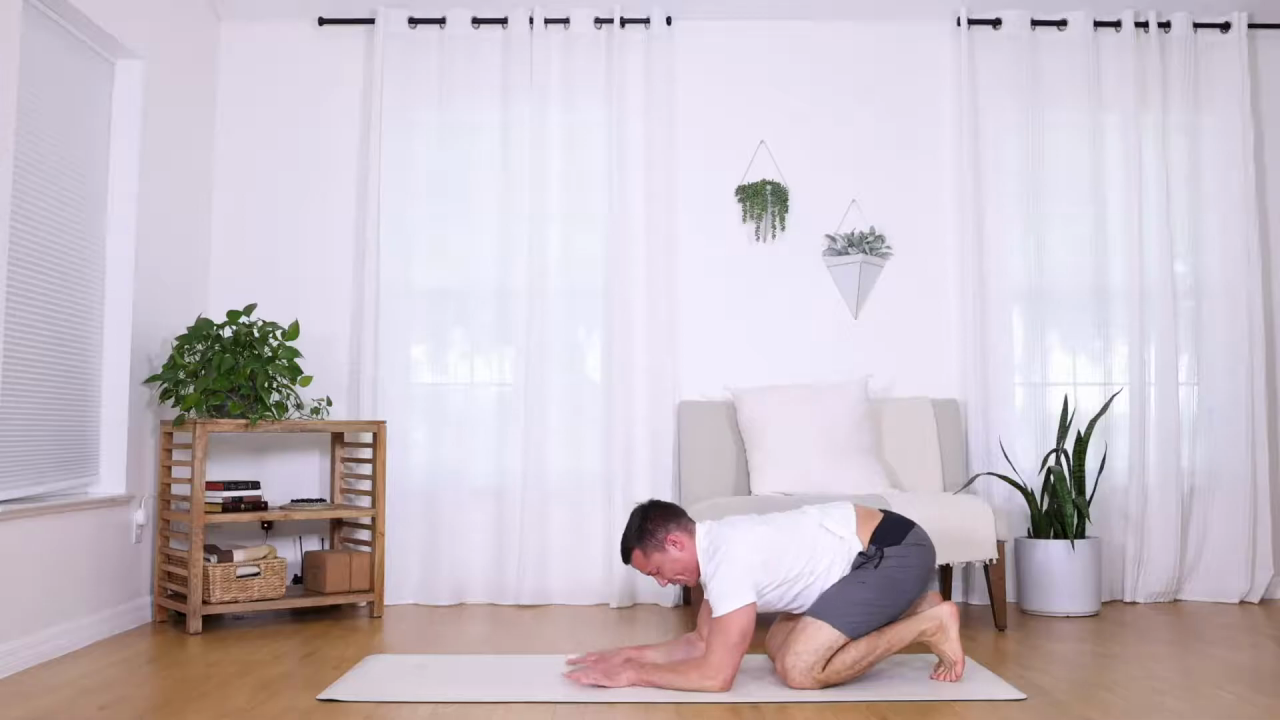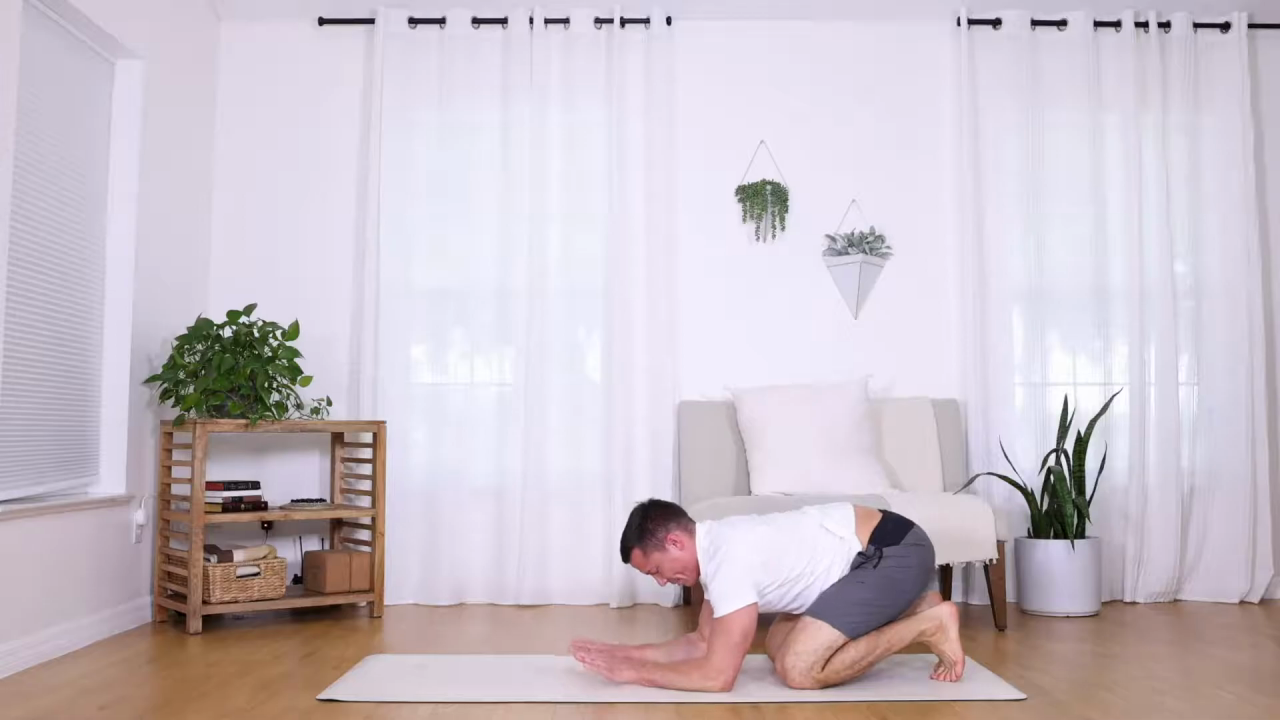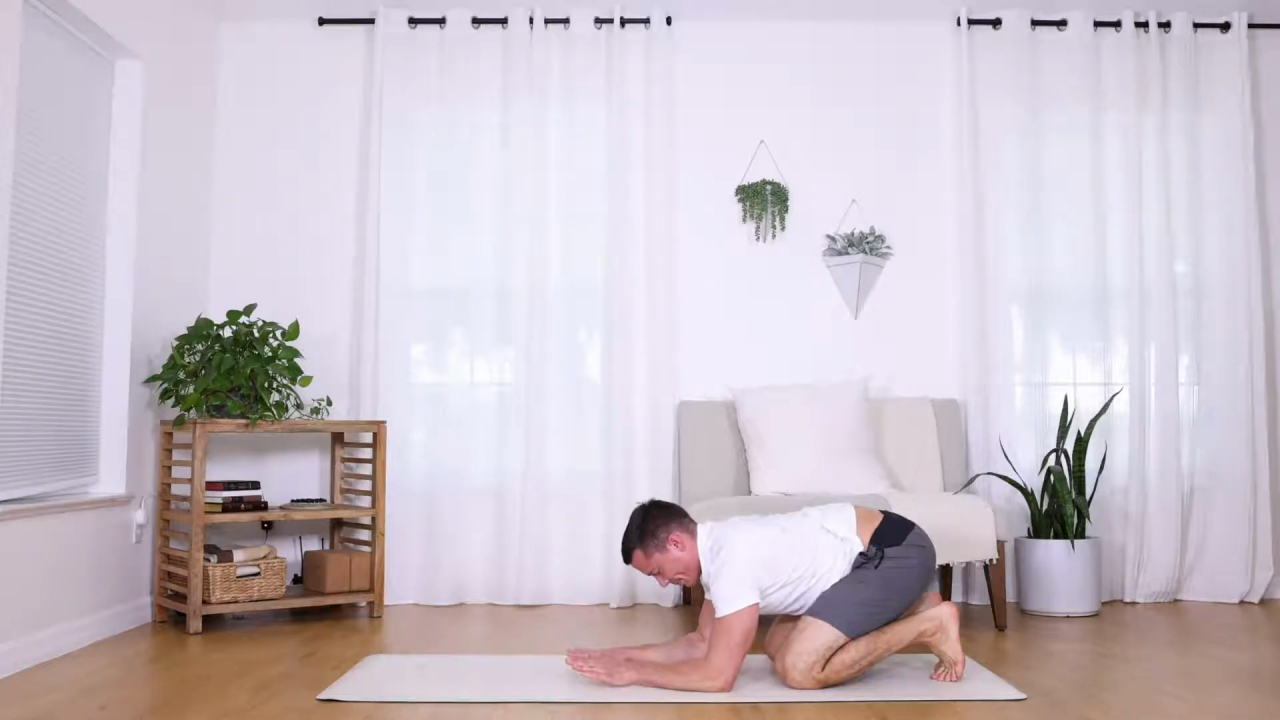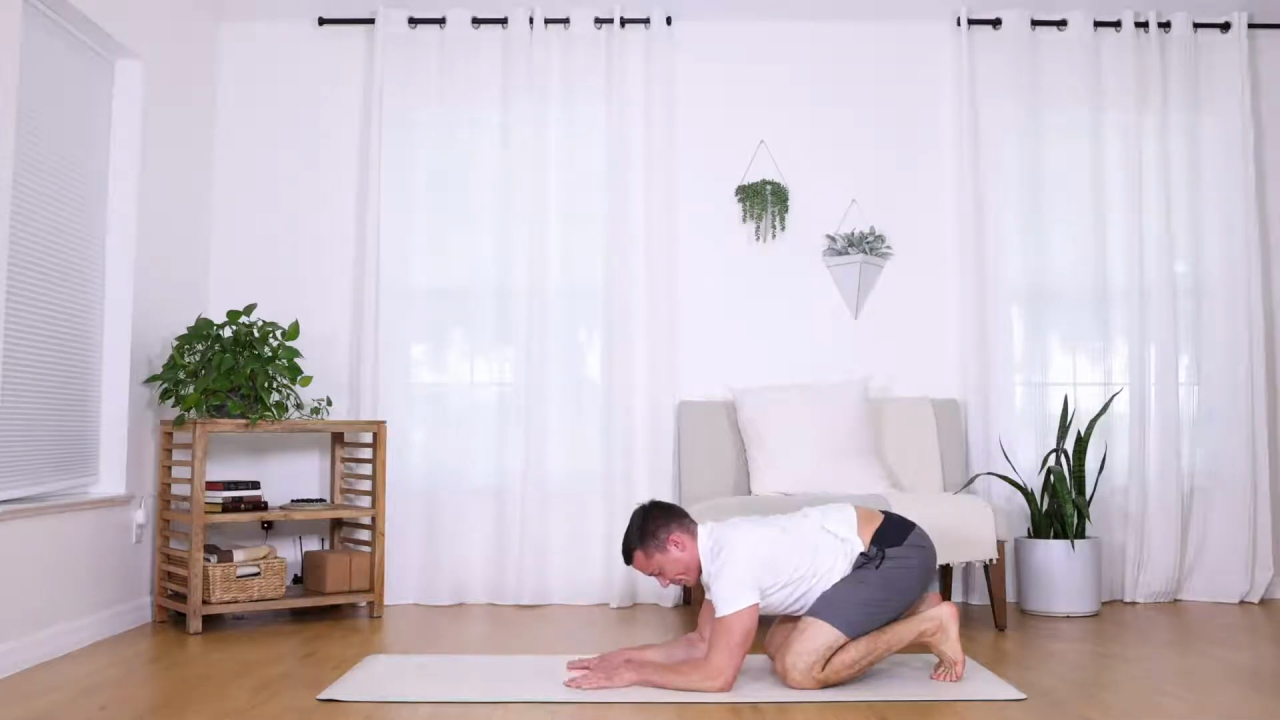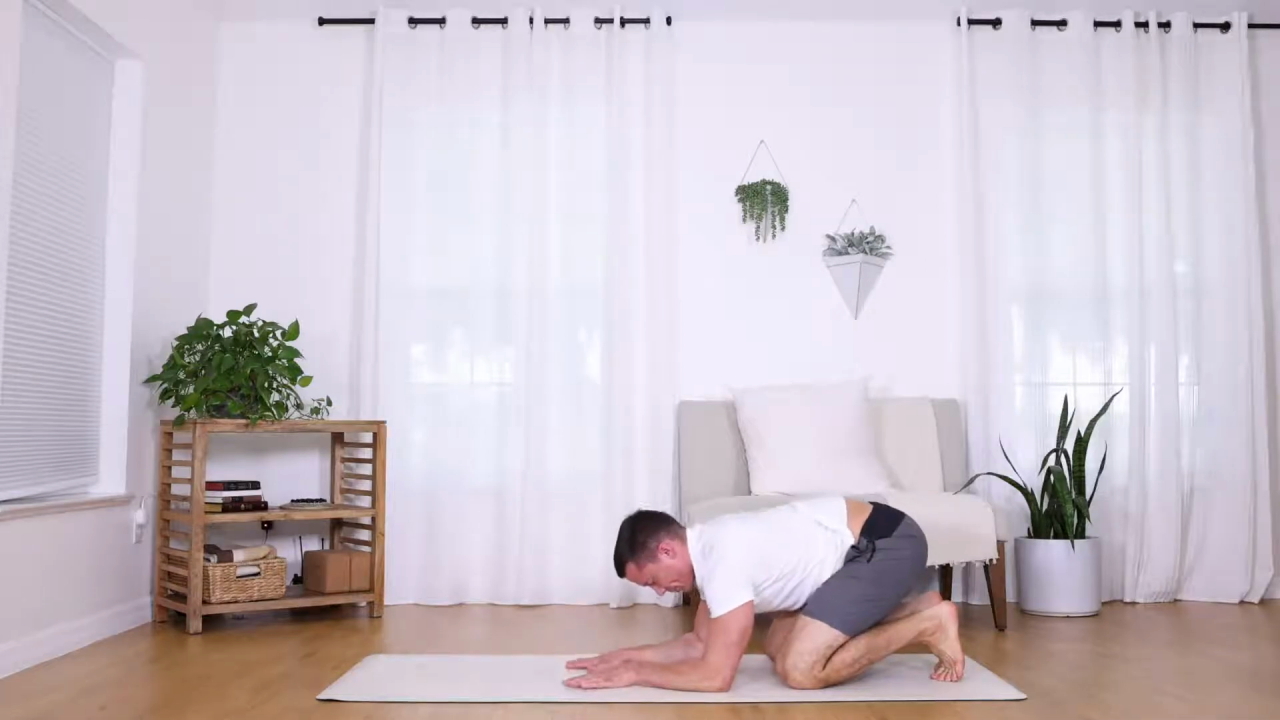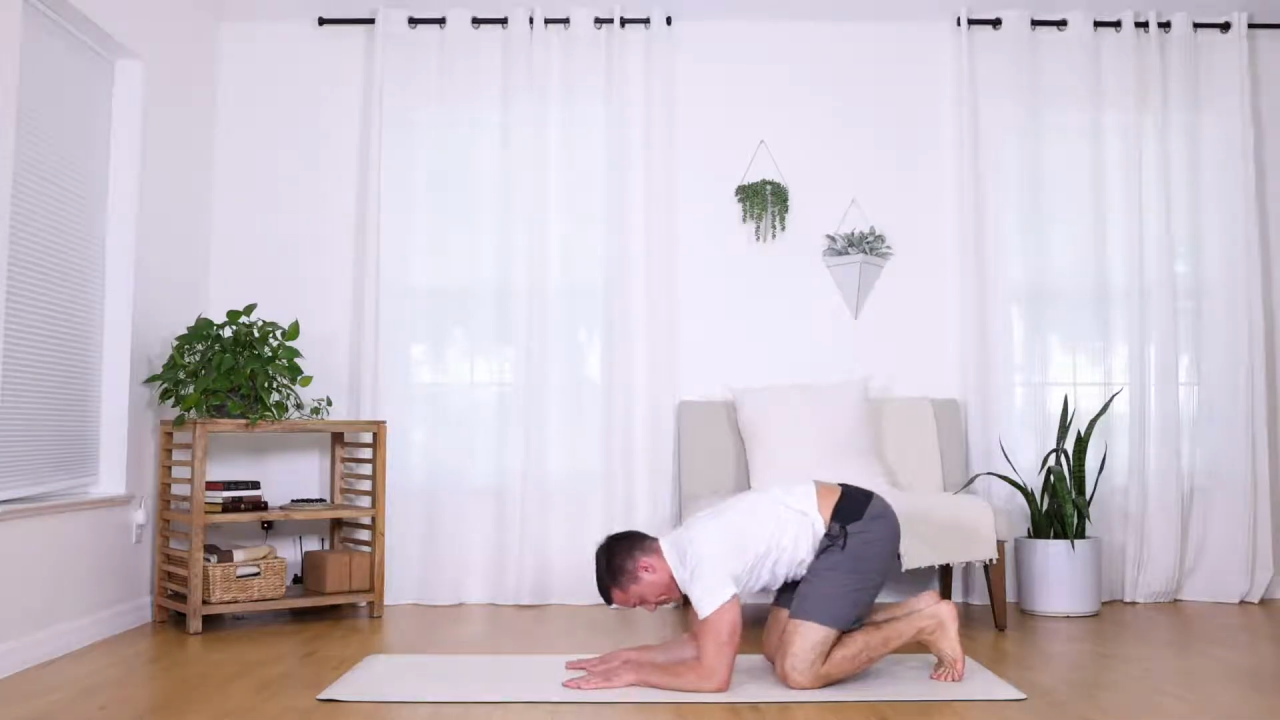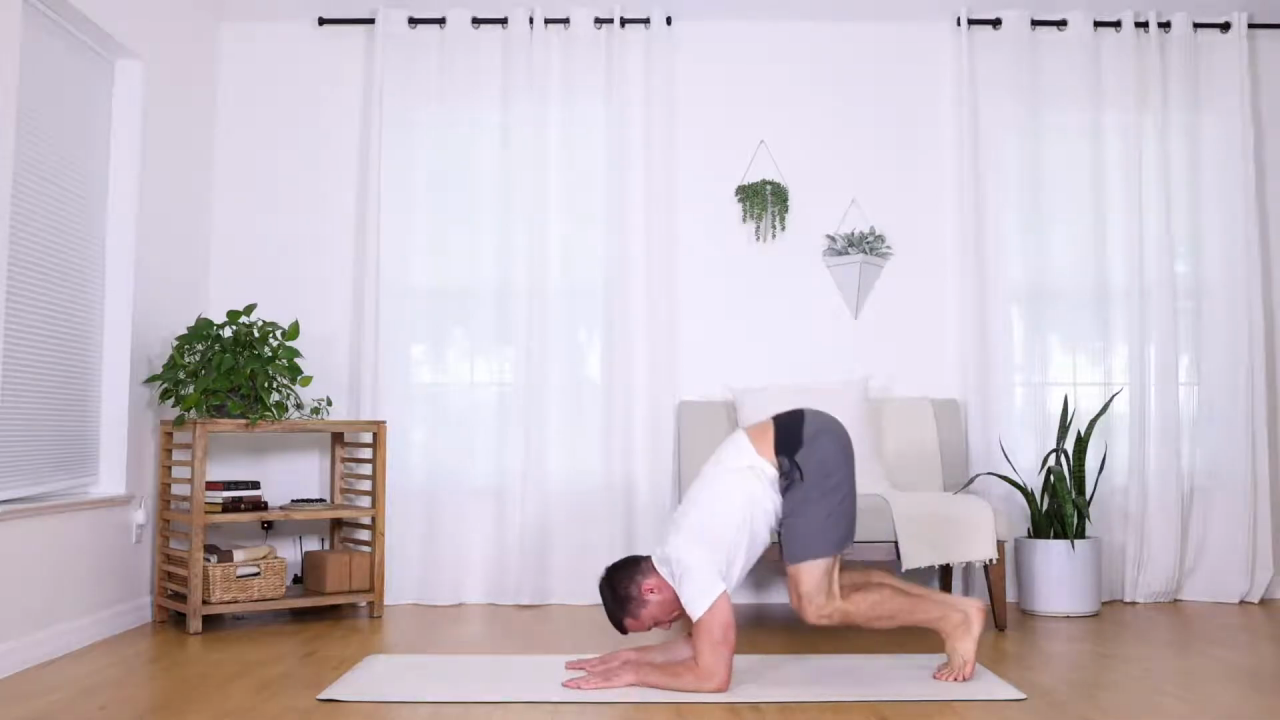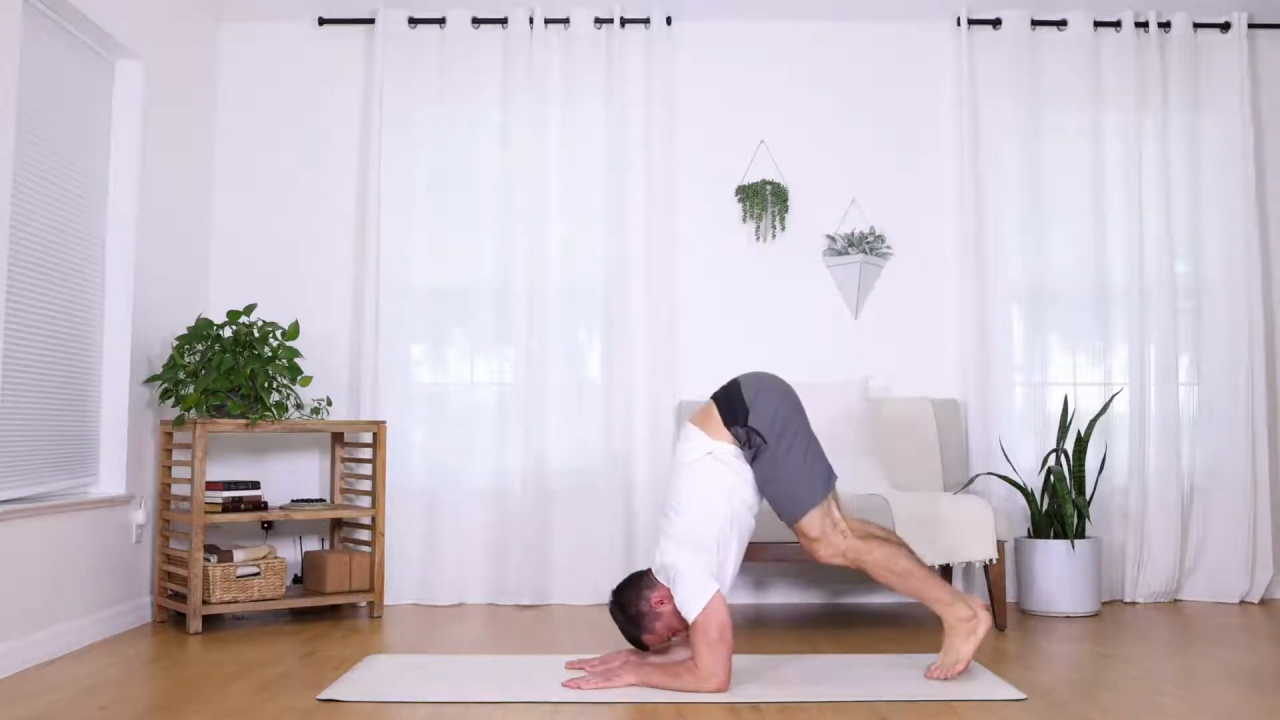
dt=0.5s
person 1, frame 1
left shoulder: (728, 558)
right shoulder: (715, 544)
left elbow: (716, 675)
right elbow: (703, 642)
left wrist: (633, 674)
right wrist: (626, 654)
left hip: (896, 551)
right hip: (876, 549)
left knee: (799, 669)
right knee: (778, 646)
left ankle: (929, 624)
right ankle: (913, 606)
person 1, frame 2
left shoulder: (728, 559)
right shoulder: (716, 544)
left elbow: (717, 676)
right elbow: (703, 642)
left wrist: (635, 671)
right wrist: (626, 652)
left hip: (895, 552)
right hip: (873, 550)
left knee: (798, 669)
right knee: (778, 647)
left ankle: (928, 624)
right ankle: (914, 607)
person 1, frame 3
left shoulder: (731, 560)
right shoulder: (716, 545)
left elbow: (718, 675)
right elbow: (703, 643)
left wrist: (633, 673)
right wrist: (625, 654)
left hip: (896, 552)
right hip: (873, 550)
left knee: (799, 669)
right knee: (778, 647)
left ankle: (929, 625)
right ankle: (912, 607)
person 1, frame 4
left shoulder: (731, 560)
right shoulder: (717, 546)
left elbow: (717, 675)
right elbow: (703, 642)
left wrist: (634, 674)
right wrist: (624, 656)
left hip: (897, 552)
right hip: (873, 552)
left knee: (799, 668)
right knee: (779, 647)
left ankle: (929, 625)
right ankle: (911, 608)
person 1, frame 5
left shoulder: (723, 561)
right shoulder: (709, 546)
left elbow: (715, 675)
right elbow: (701, 643)
left wrist: (633, 674)
right wrist: (625, 655)
left hip: (888, 544)
right hip: (866, 544)
left knee: (800, 669)
right knee: (778, 648)
left ankle: (928, 624)
right ankle: (913, 608)
person 1, frame 6
left shoulder: (700, 561)
right shoulder: (687, 550)
left elbow: (713, 676)
right elbow: (701, 643)
left wrist: (633, 674)
right wrist: (626, 656)
left hip: (858, 528)
right hip: (839, 528)
left knee: (800, 671)
right knee: (778, 650)
left ankle: (928, 623)
right ankle: (916, 609)
person 1, frame 7
left shoulder: (689, 567)
right shoulder: (681, 558)
left elbow: (713, 676)
right elbow: (704, 643)
left wrist: (634, 674)
right wrist: (631, 656)
left hip: (807, 450)
right hip: (803, 446)
left knee: (817, 605)
right knee: (816, 592)
left ankle: (954, 617)
right ankle: (951, 608)
person 1, frame 8
left shoulder: (684, 573)
right shoulder: (678, 566)
left elbow: (713, 676)
right elbow: (705, 643)
left wrist: (635, 673)
right wrist: (632, 656)
left hip: (752, 412)
right hip: (748, 414)
left knee: (831, 543)
right knee: (832, 535)
left ankle: (960, 615)
right ankle: (959, 604)
